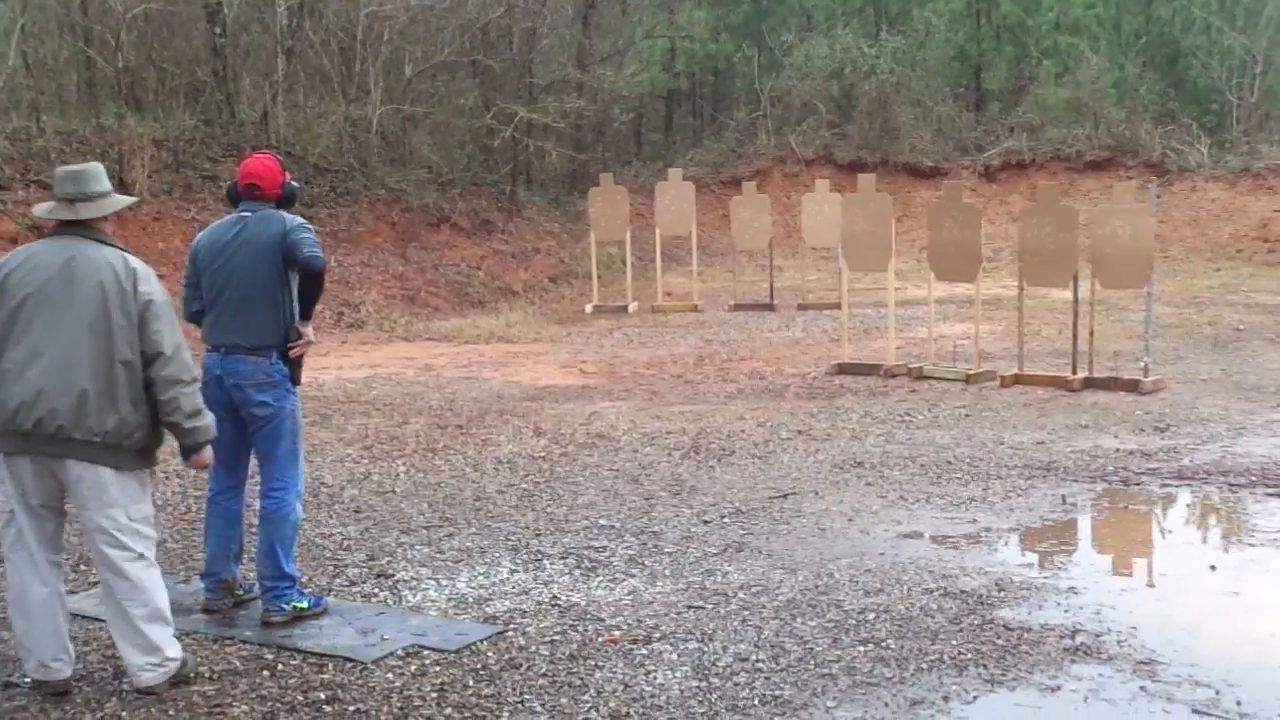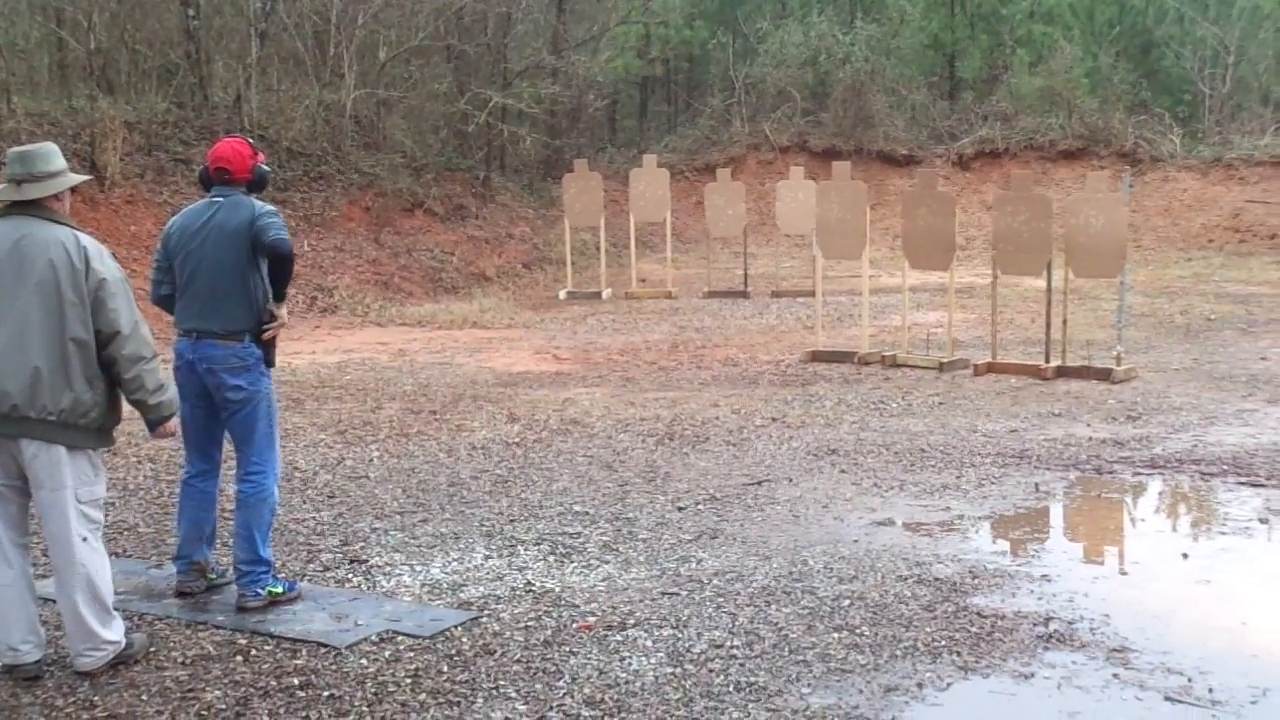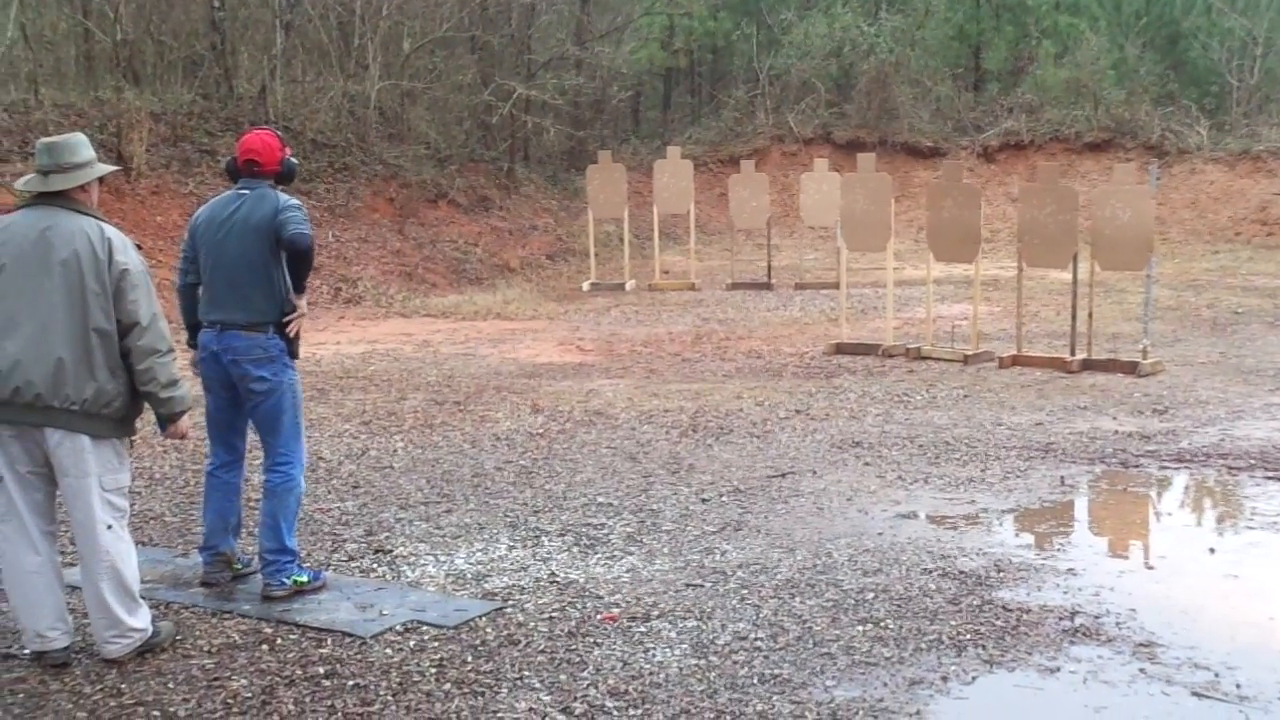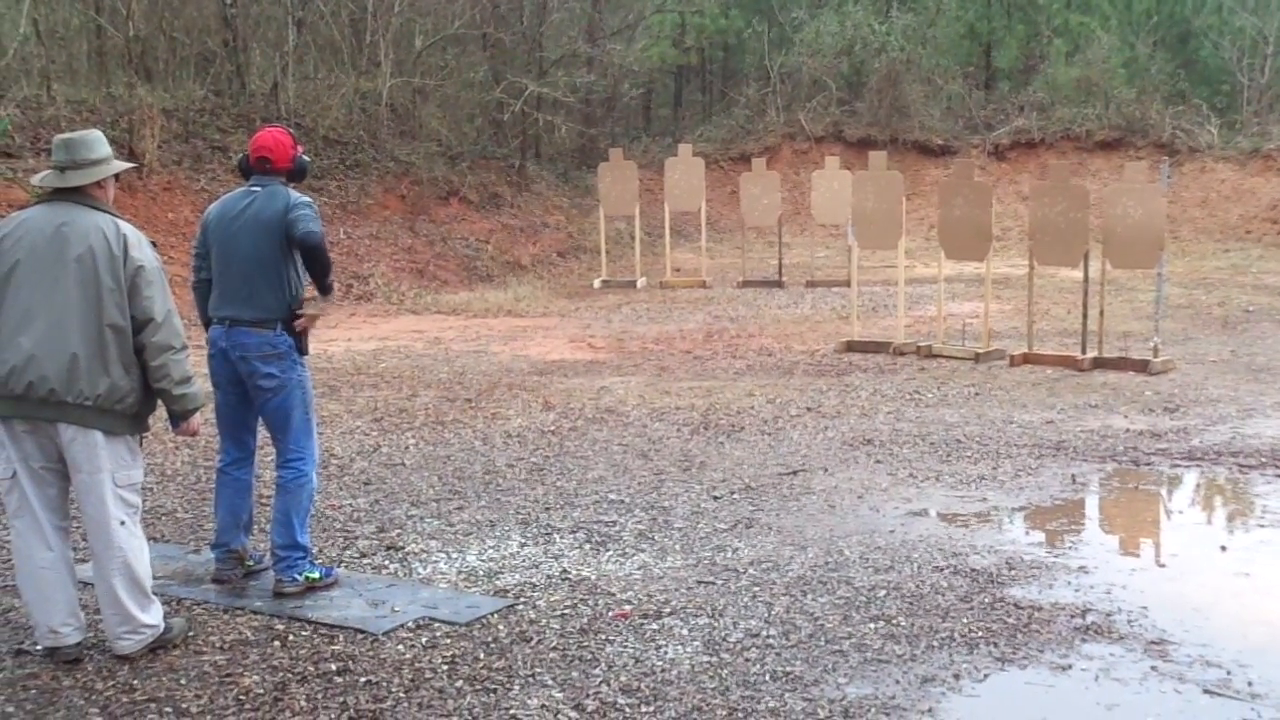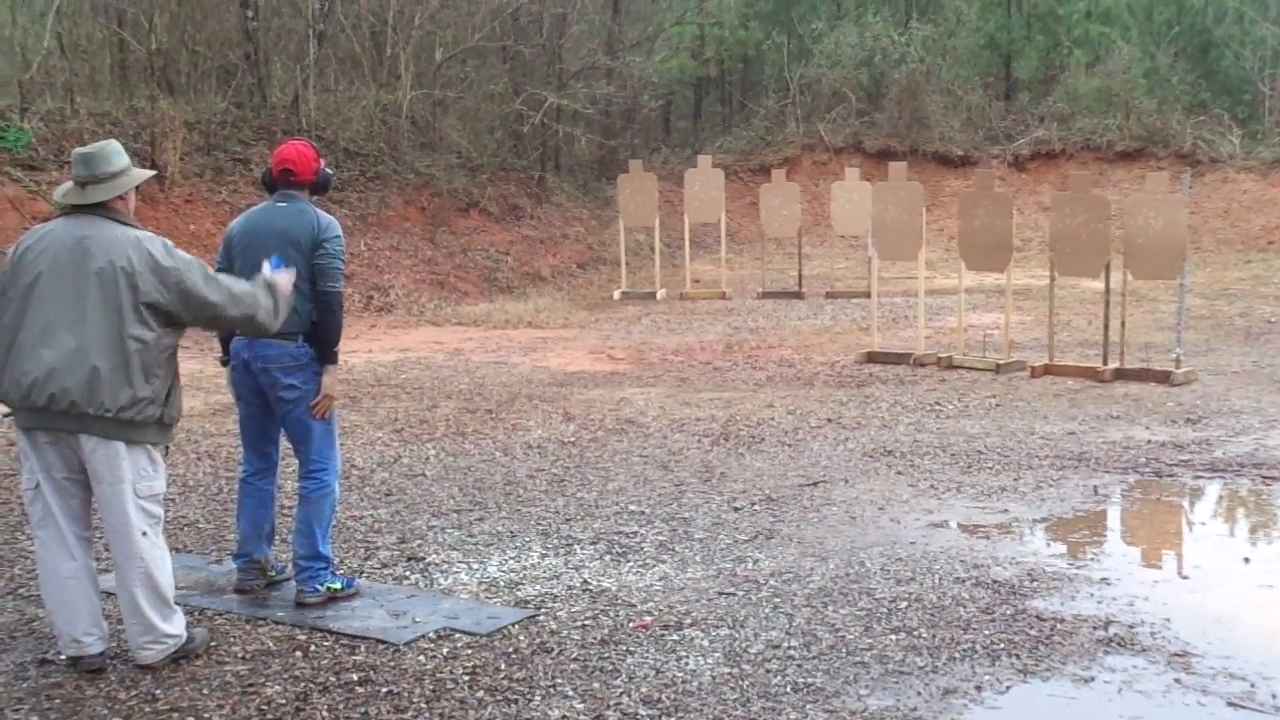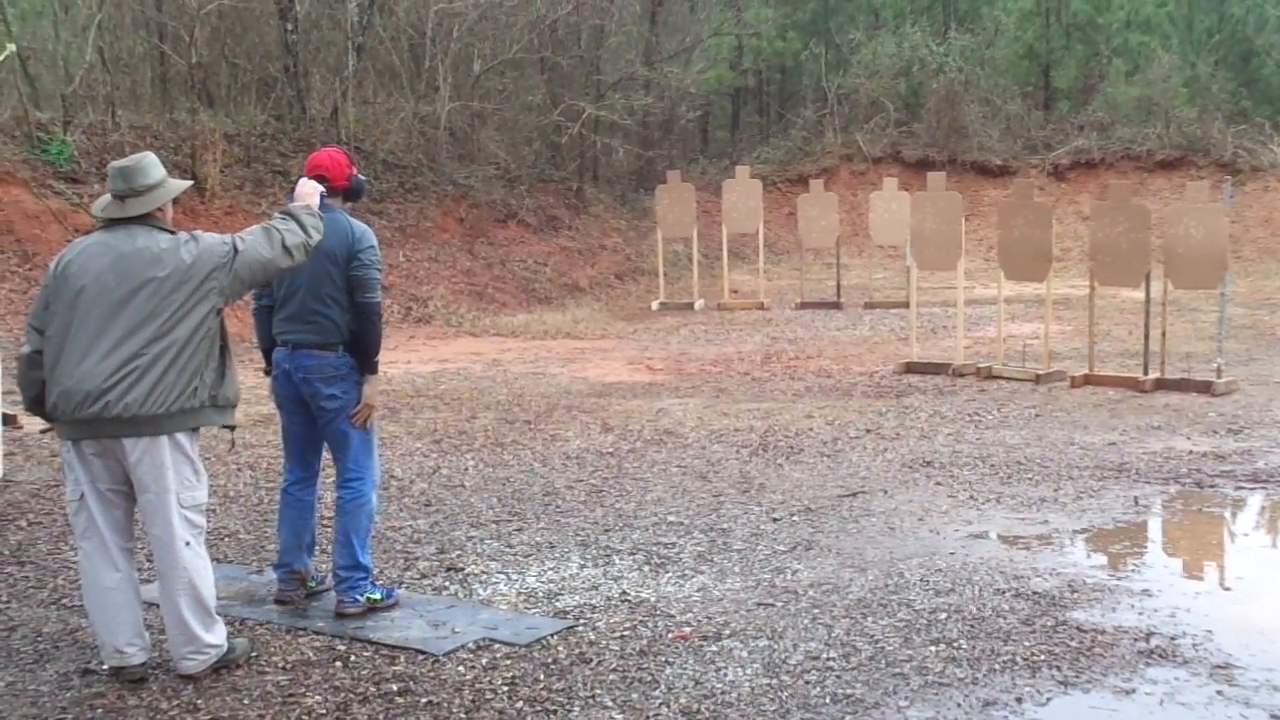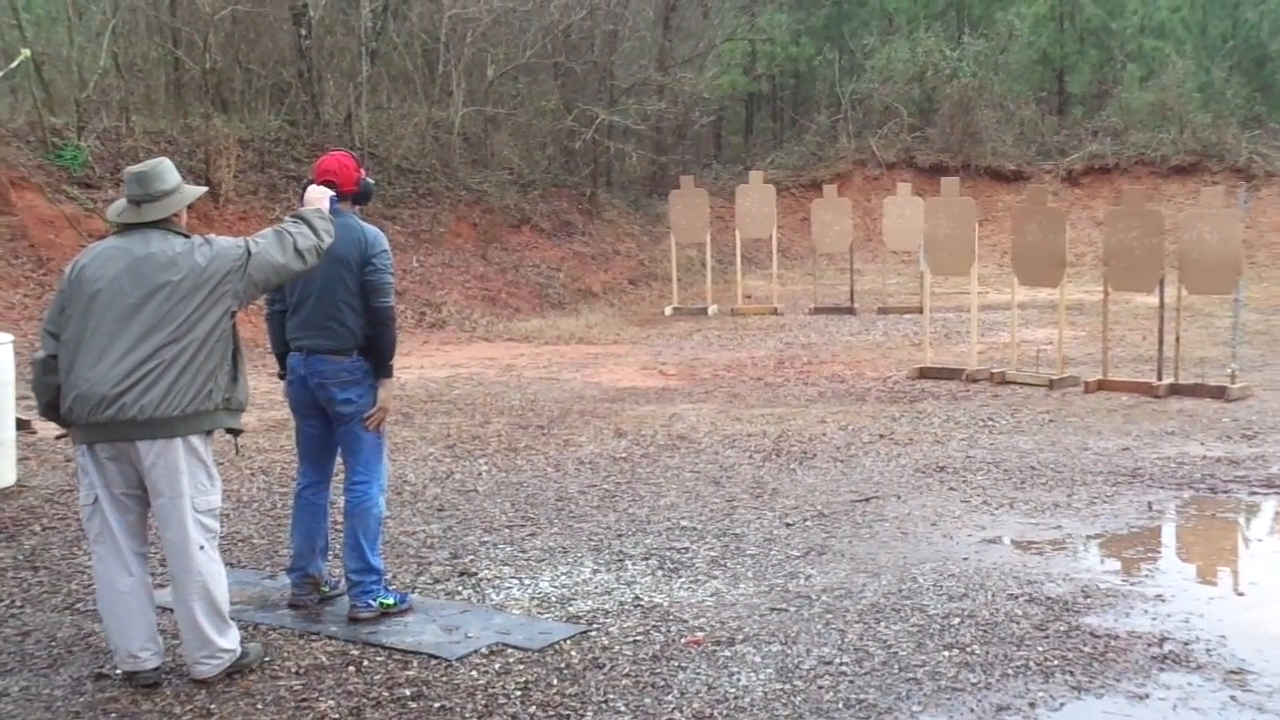
dt=0.7s
person 1, frame 1
right shoulder: (130, 273)
right elbow: (169, 365)
right wrist: (195, 435)
right hip: (102, 436)
right knee: (126, 553)
left ankle: (49, 667)
right ankle: (155, 663)
person 1, frame 2
right shoulder: (82, 251)
right elbow: (127, 342)
right wrist: (157, 406)
right hip: (57, 415)
right knee: (74, 535)
right ankle: (97, 646)
person 1, frame 3
right shoulder: (107, 243)
right elbow: (145, 336)
right wrist: (170, 405)
right hip: (81, 405)
right knee: (100, 523)
left ankle: (45, 638)
right ankle: (123, 633)
person 1, frame 4
right shoulder: (122, 239)
right elbow: (159, 333)
right wrist: (183, 402)
right hip: (93, 399)
right knee: (113, 519)
left ankle: (58, 634)
right ankle: (135, 630)
person 1, frame 5
right shoulder: (145, 252)
right elbow: (221, 299)
right wrist: (273, 291)
right hip: (114, 411)
left knee: (59, 530)
right knee: (135, 530)
left ankle: (81, 644)
right ankle: (158, 640)
person 1, frame 6
left shoulder: (71, 258)
right shoulder: (191, 257)
left elbow: (36, 342)
right elbow: (275, 247)
left wrist: (48, 408)
right wrist: (304, 208)
left hip: (83, 421)
right hip: (154, 421)
left knee: (101, 540)
right knee: (177, 538)
left ankle: (123, 654)
right ankle: (199, 650)
person 1, frame 7
left shoulder: (87, 262)
right shoulder: (206, 260)
left elbow: (52, 347)
right elbow: (287, 249)
left wrist: (61, 411)
right wrist: (314, 212)
left hip: (98, 425)
right hip: (169, 424)
left knee: (115, 544)
right knee: (191, 541)
left ankle: (137, 658)
right ankle: (213, 655)
person 2, frame 1
left shoulder: (206, 238)
right shoulder: (288, 226)
left elbow: (192, 310)
right elbow: (313, 265)
right wrist: (304, 319)
left hip: (215, 368)
right hip: (265, 371)
left knee: (224, 483)
right knee: (281, 486)
left ankle: (220, 585)
right ankle: (280, 597)
person 2, frame 2
left shoulder: (179, 222)
right shoulder: (257, 212)
left elbow: (161, 293)
right elbow: (281, 249)
right wrist: (278, 301)
left hip: (188, 353)
right hip: (238, 356)
left knee: (199, 467)
right knee: (258, 470)
left ankle: (192, 568)
right ankle: (255, 582)
person 2, frame 3
left shoulder: (205, 214)
right shoulder: (282, 205)
left elbow: (187, 284)
right elbow: (301, 243)
left wrist: (196, 341)
right wrist: (298, 293)
left hip: (214, 344)
right hip: (261, 347)
left knee: (224, 457)
right knee: (285, 461)
left ankle: (218, 559)
right ankle: (280, 572)
person 2, frame 4
left shoulder: (216, 211)
right shoulder: (293, 203)
left elbow: (201, 281)
right elbow: (311, 241)
right wrist: (325, 287)
left hip: (222, 340)
right hip: (271, 342)
left knee: (234, 454)
right knee: (297, 457)
left ankle: (230, 556)
right ankle: (292, 568)
person 2, frame 5
left shoulder: (240, 225)
right shoulder: (321, 225)
right elbow: (329, 301)
left wrist: (230, 357)
right wrist: (329, 366)
left hip: (246, 354)
right hip: (293, 356)
left knee: (257, 465)
right knee: (319, 468)
left ankle: (251, 566)
right ankle: (313, 578)
person 2, frame 6
right shoulder: (356, 234)
left elbow: (263, 307)
right elbow: (367, 311)
left wrist: (273, 365)
right wrist: (370, 374)
left hip: (288, 364)
right hip: (335, 366)
left knee: (298, 475)
right knee: (357, 478)
left ankle: (292, 577)
right ankle: (354, 588)
person 2, frame 7
right shoulder: (368, 239)
left elbow: (276, 312)
right elbow: (381, 315)
left wrist: (287, 368)
right wrist: (384, 378)
left hip: (302, 369)
right hip: (350, 370)
left knee: (311, 478)
right knee: (365, 482)
left ankle: (306, 580)
right ankle: (367, 593)
